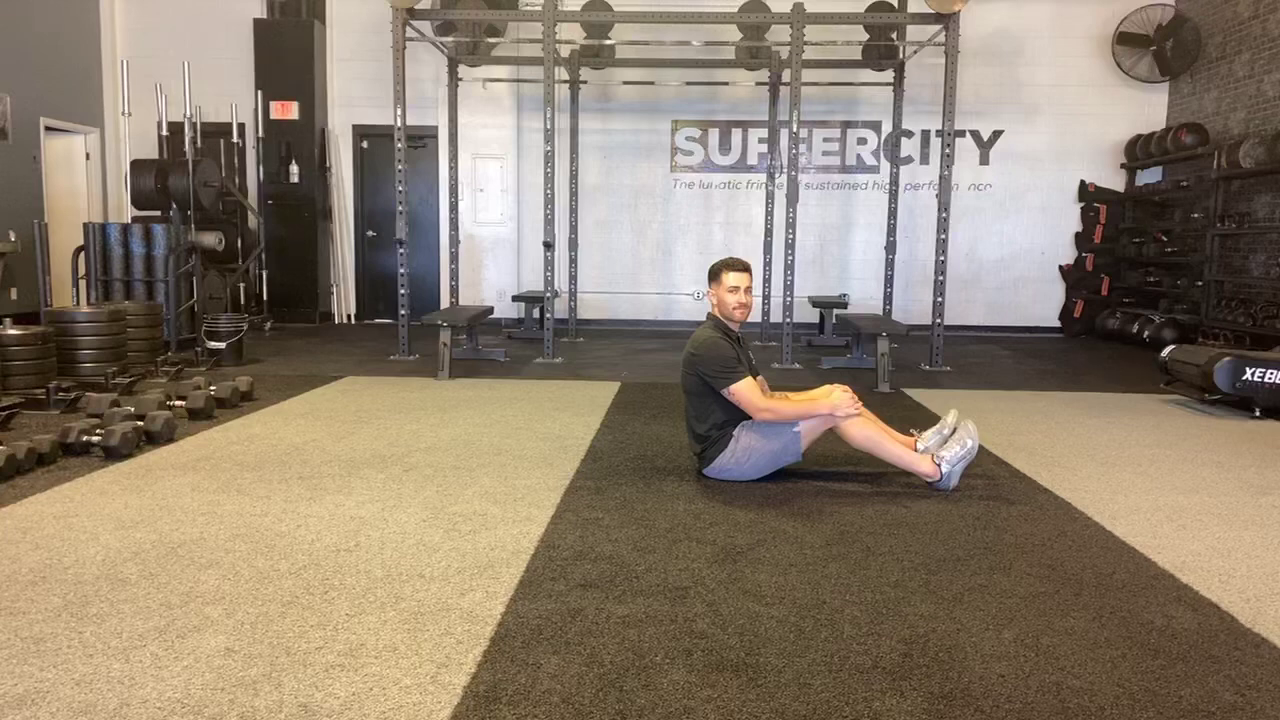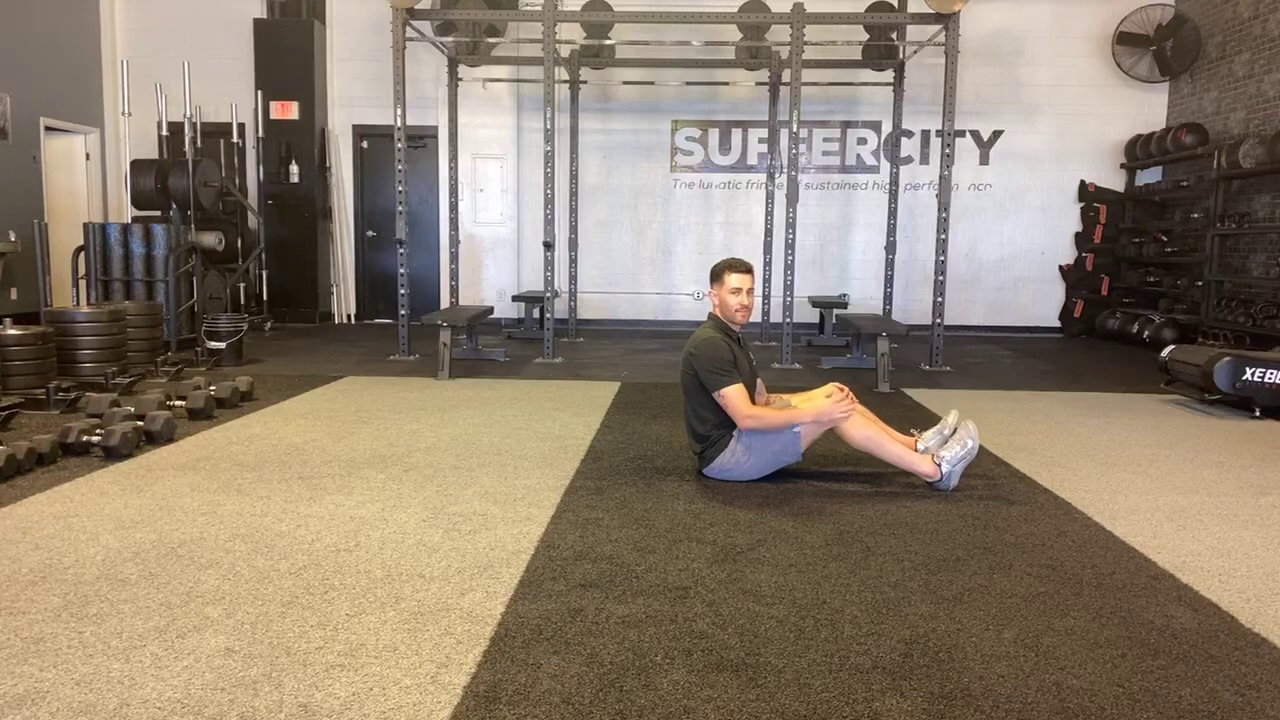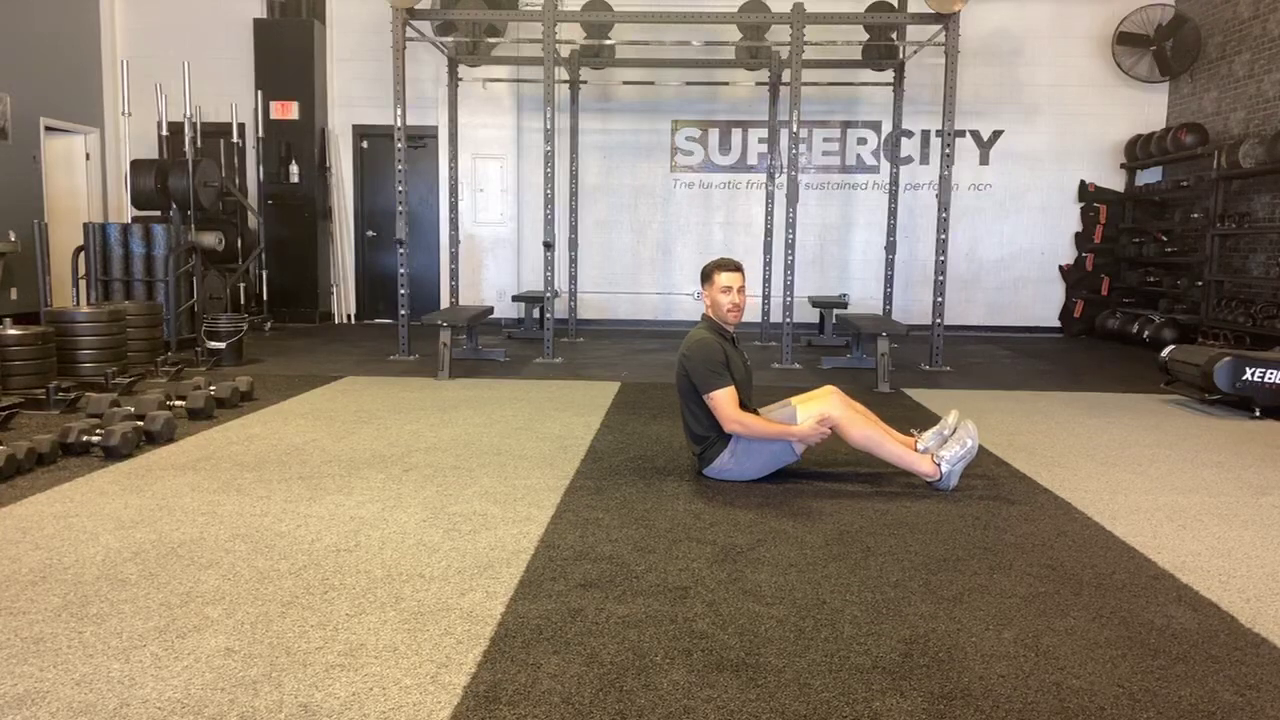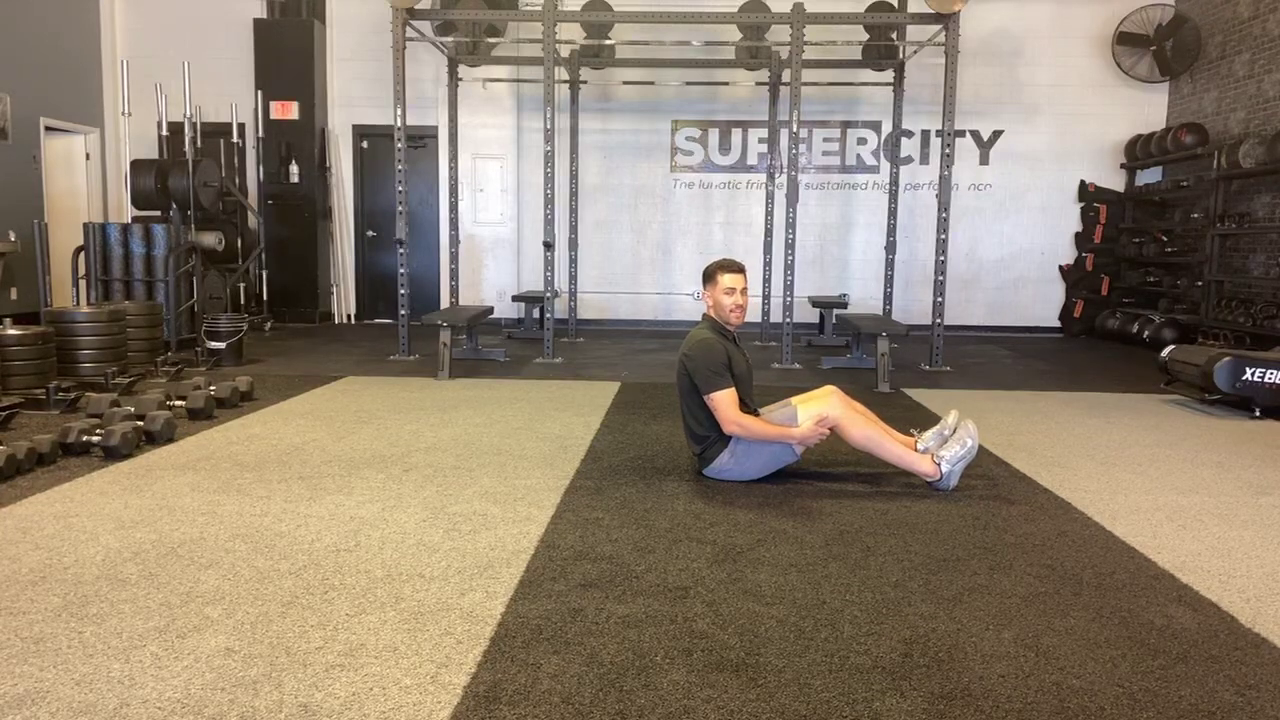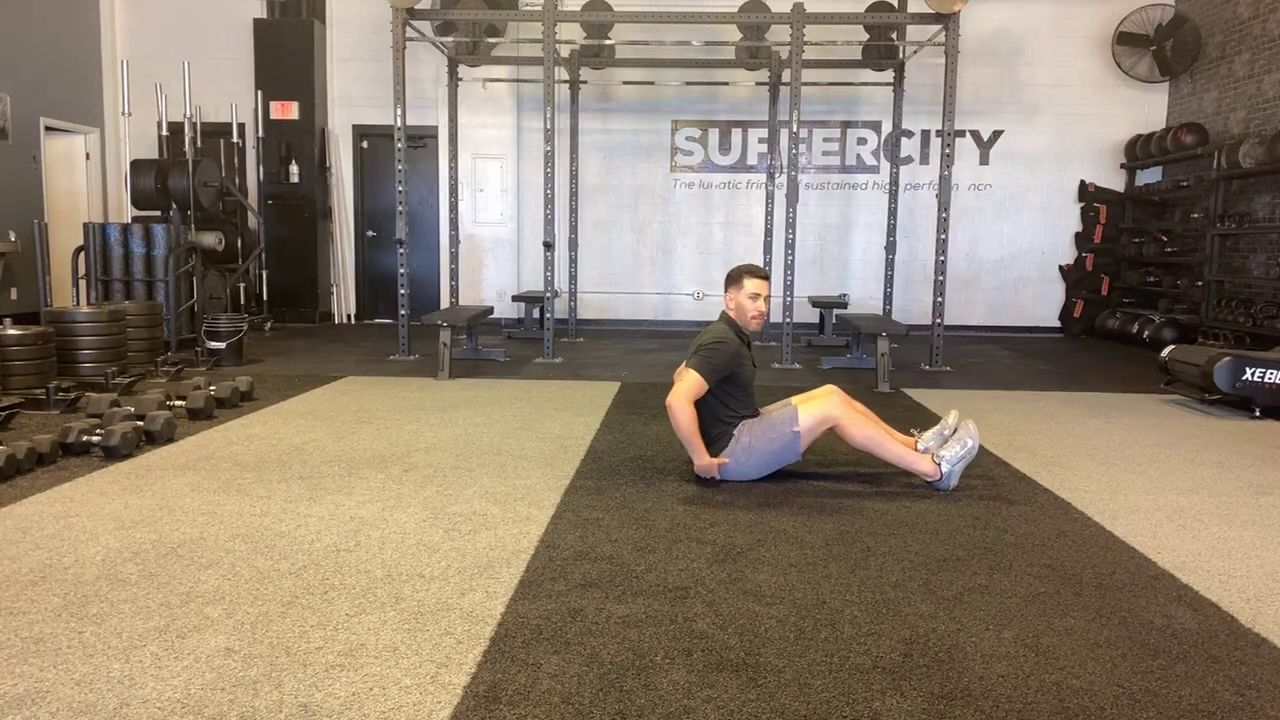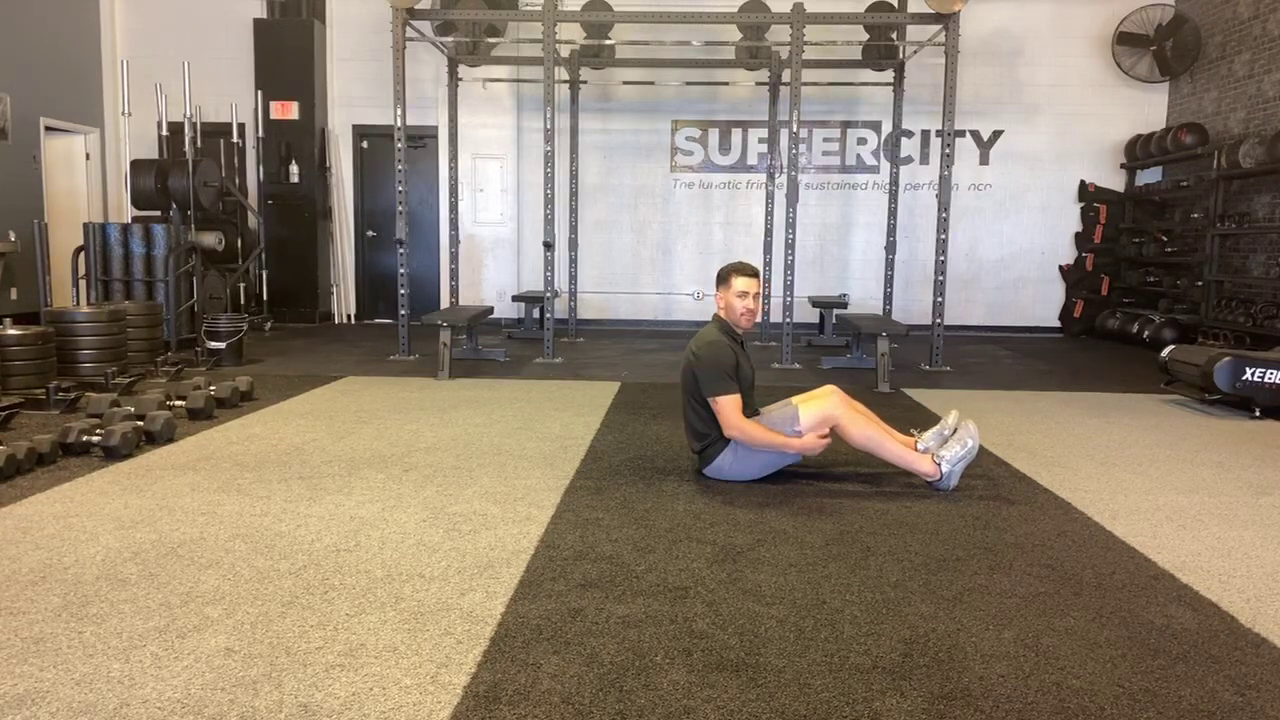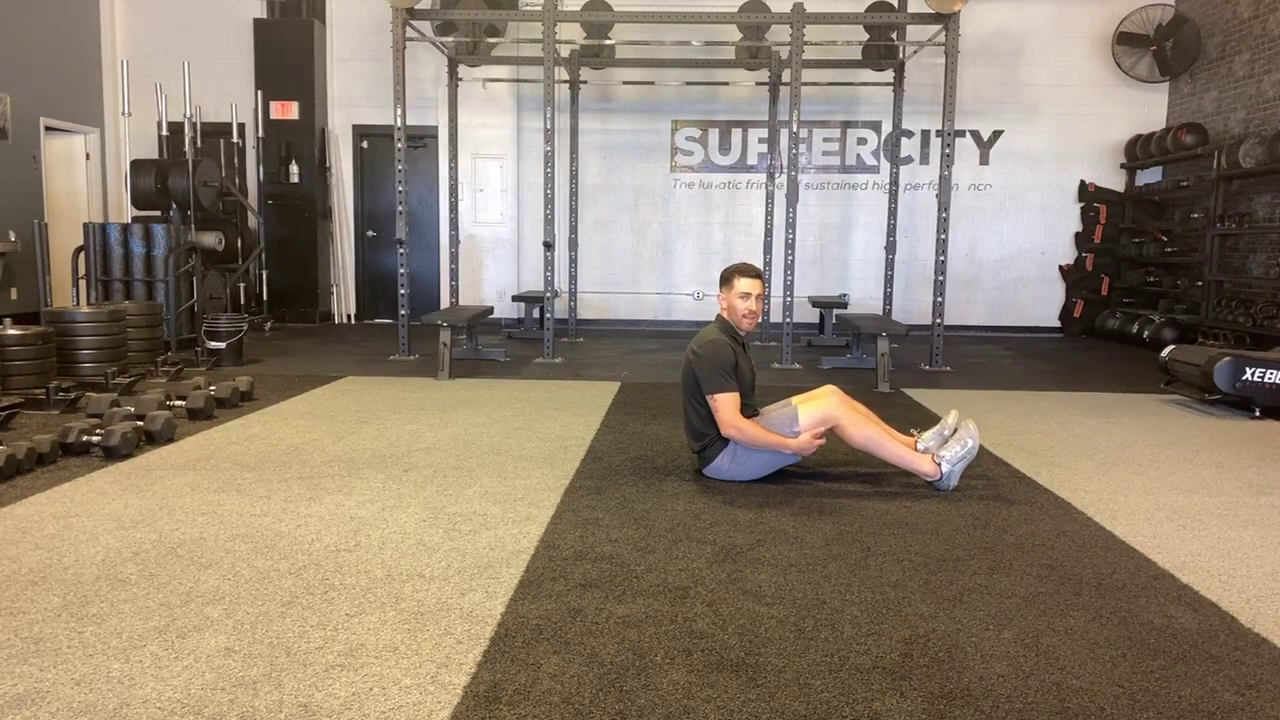
dt=0.7s
person 1, frame 1
left shoulder: (730, 338)
right shoulder: (710, 345)
left elbow: (765, 396)
right elbow: (761, 409)
left wrist: (827, 397)
right wrist: (826, 405)
left hip: (737, 438)
right hip: (725, 453)
left knee: (832, 395)
right knee: (832, 411)
left ankle: (915, 445)
right ankle: (933, 469)
person 1, frame 2
left shoulder: (731, 338)
right shoulder: (711, 345)
left elbow: (761, 401)
right elbow: (746, 416)
left wrist: (815, 397)
right wrist: (814, 413)
left hip: (736, 440)
right hip: (725, 453)
left knee: (831, 396)
right knee: (831, 410)
left ankle: (916, 445)
right ankle: (933, 469)
person 1, frame 3
left shoulder: (723, 338)
right shoulder: (704, 346)
right elbow: (732, 421)
left wrist: (798, 420)
right wrist: (798, 432)
left hip: (737, 441)
right hip: (726, 454)
left knee: (830, 394)
right knee: (831, 407)
left ankle: (915, 445)
right ankle: (933, 469)
person 1, frame 4
left shoulder: (722, 337)
right shoulder: (707, 346)
right elbow: (731, 422)
left wrist: (793, 426)
right wrist: (796, 434)
left hip: (736, 441)
right hip: (726, 454)
left knee: (830, 394)
right knee: (831, 408)
left ankle: (916, 445)
right ankle: (933, 469)
person 1, frame 5
left shoulder: (728, 335)
right shoulder: (723, 344)
left elbow: (680, 377)
right elbow: (677, 401)
right wrist: (702, 459)
left hip: (738, 432)
right hip: (729, 450)
left knee: (830, 393)
right knee: (833, 407)
left ankle: (914, 445)
right ankle: (933, 469)
person 1, frame 6
left shoulder: (727, 338)
right shoulder: (715, 348)
right elbow: (733, 427)
right wrist: (797, 445)
left hip: (736, 442)
right hip: (725, 454)
left knee: (830, 394)
right knee: (833, 408)
left ankle: (915, 445)
right ankle: (932, 469)
person 1, frame 7
left shoulder: (731, 340)
right shoulder: (715, 347)
right elbow: (730, 426)
left wrist: (795, 433)
right wrist: (792, 446)
left hip: (737, 441)
right hip: (725, 454)
left knee: (830, 394)
right knee: (832, 408)
left ankle: (915, 445)
right ankle: (932, 469)
